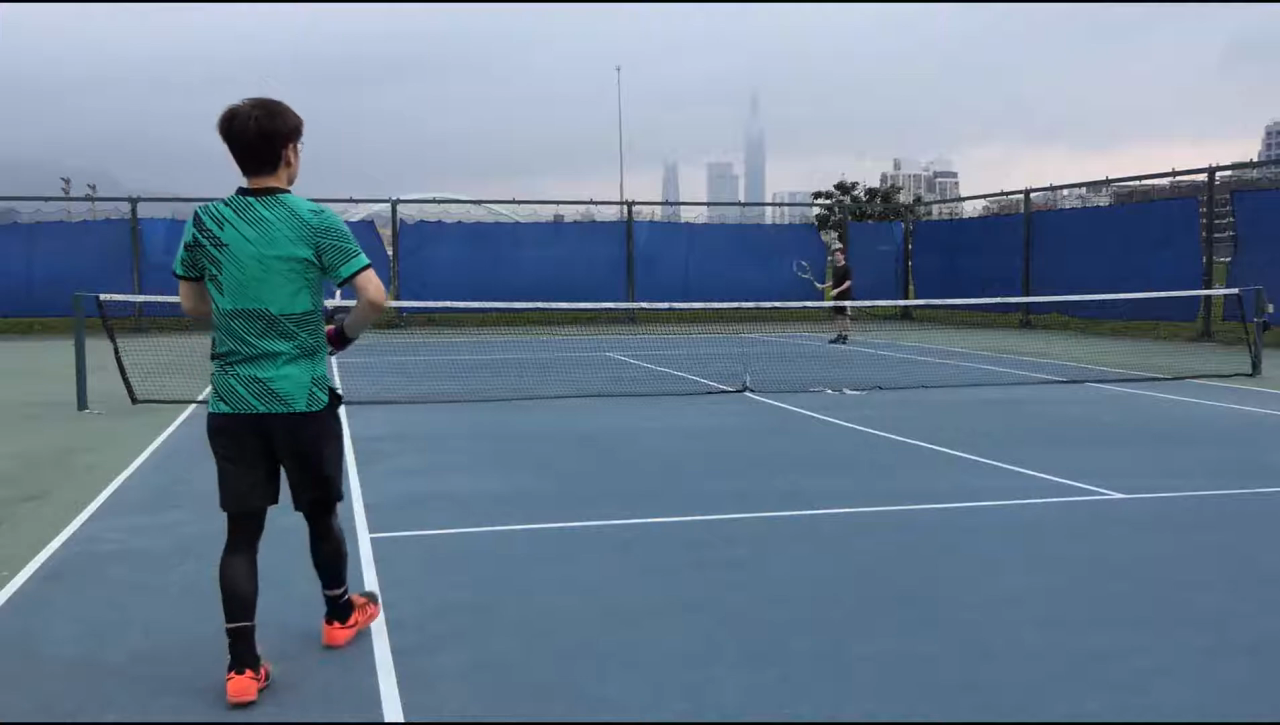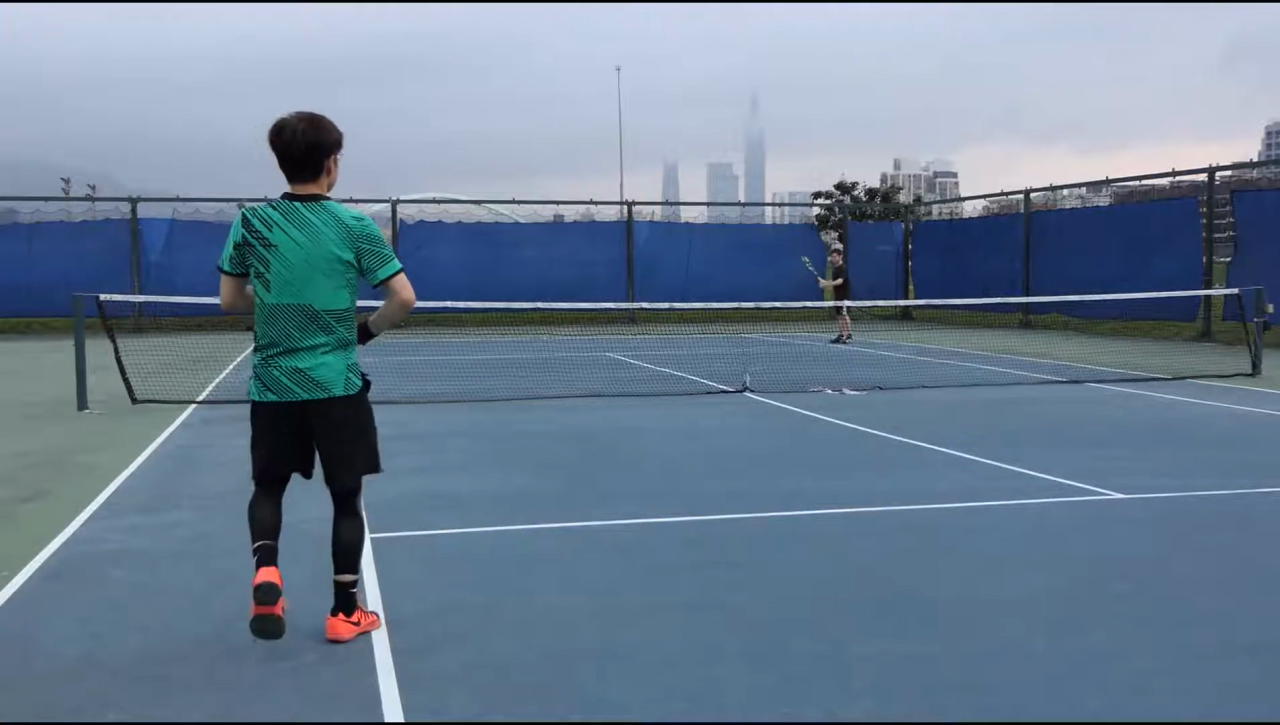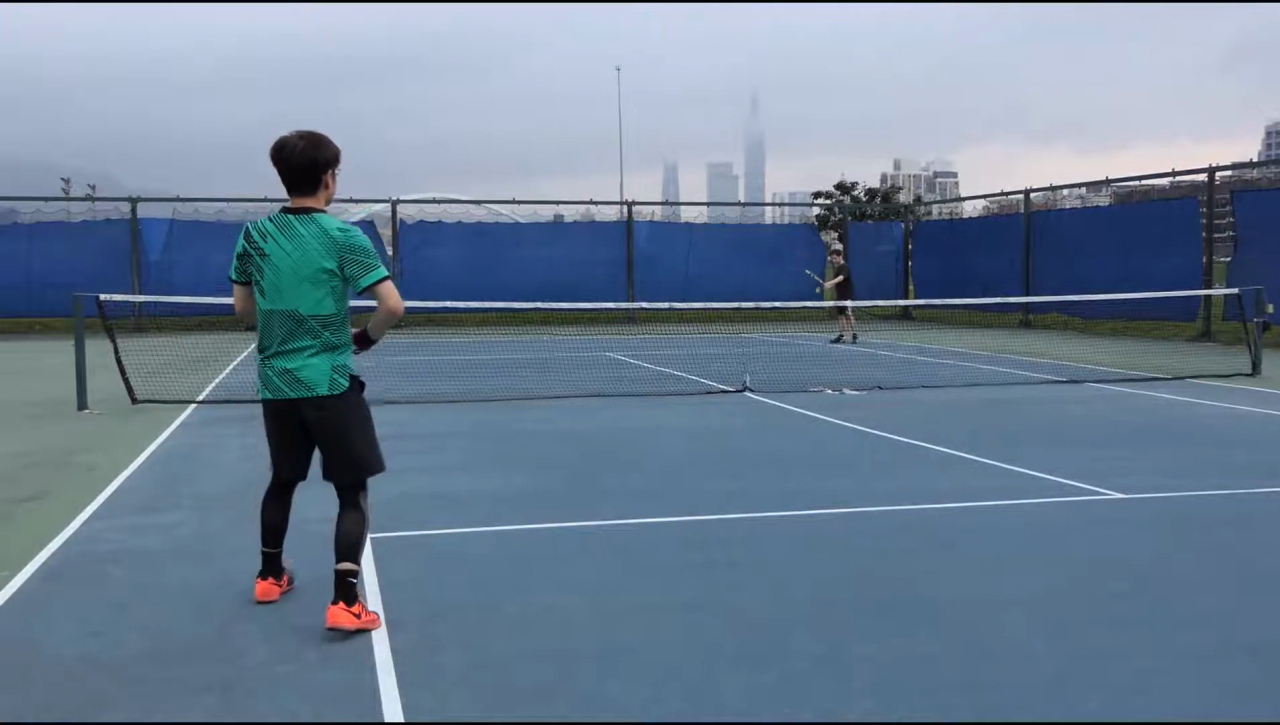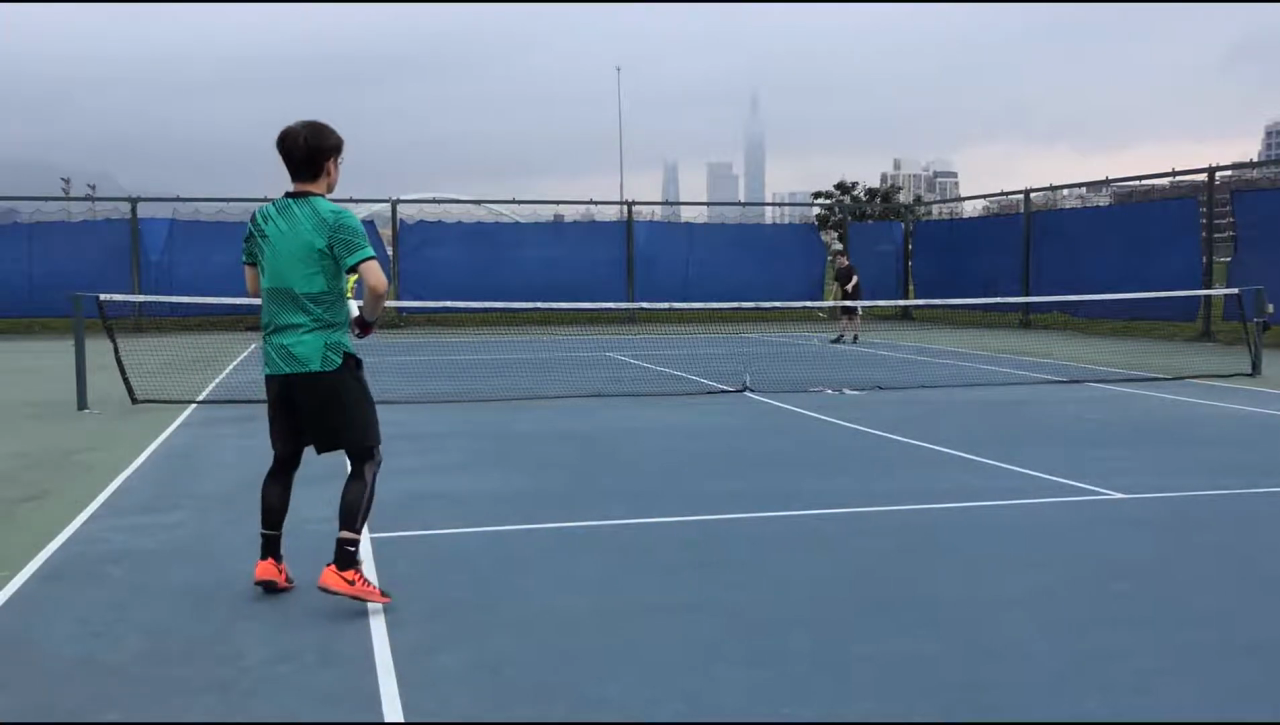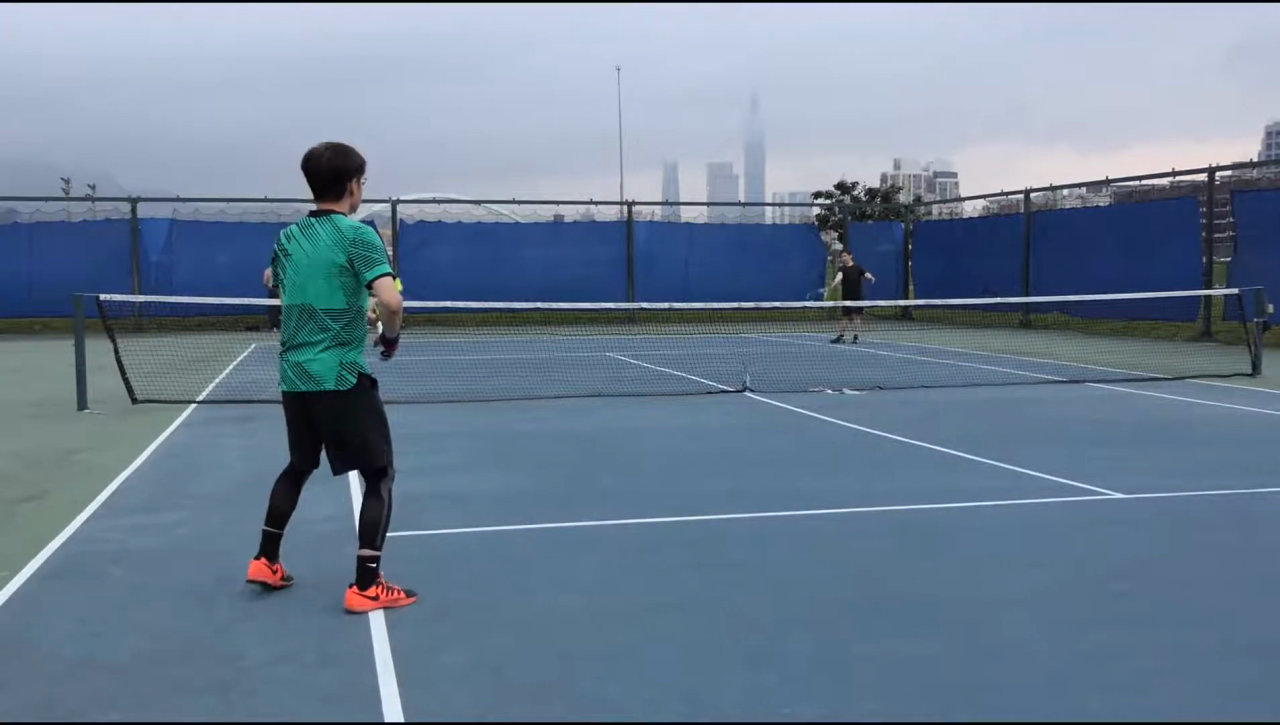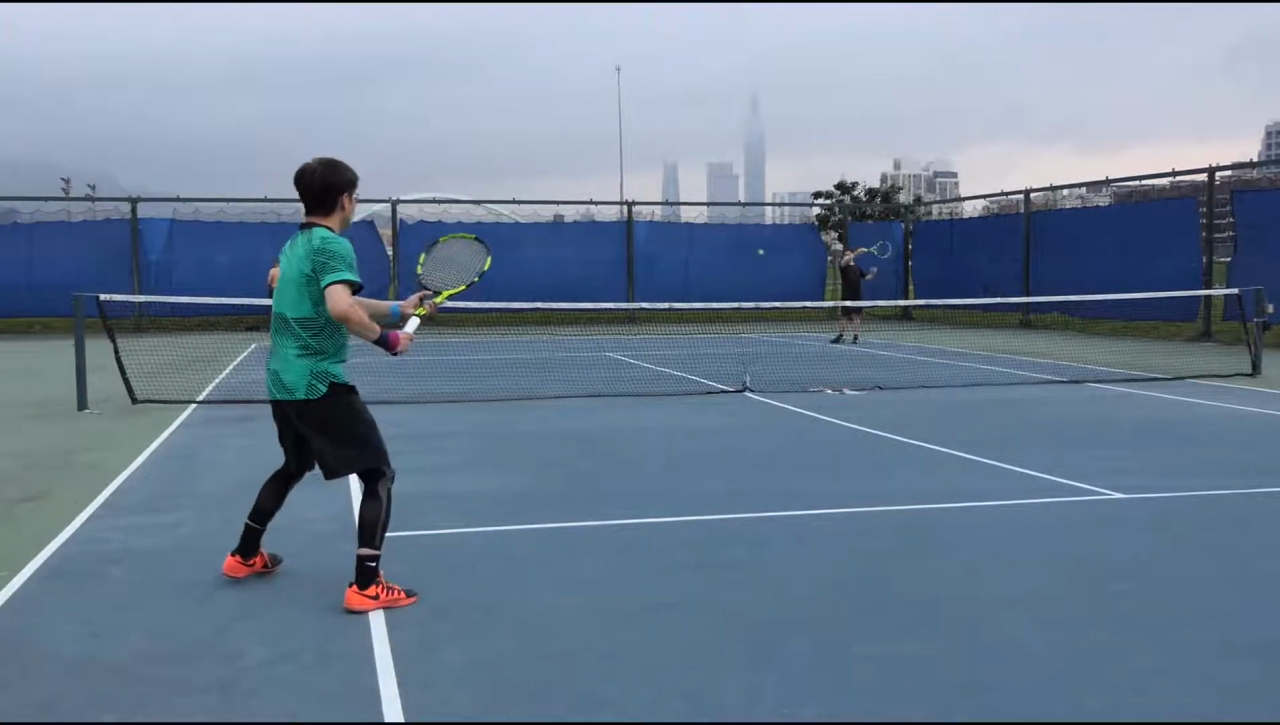
dt=0.3s
person 1, frame 1
left shoulder: (205, 222)
right shoulder: (317, 221)
left elbow: (192, 306)
right elbow: (374, 297)
right wrist: (342, 334)
left hip: (233, 400)
right hip: (303, 396)
left knee: (243, 528)
right knee: (322, 512)
left ankle: (241, 665)
right ankle: (340, 616)
person 1, frame 2
left shoulder: (251, 222)
right shoulder: (355, 226)
left elbow: (231, 300)
right elbow: (405, 299)
right wrist: (368, 329)
left hip: (272, 387)
right hip: (337, 385)
left knee: (268, 486)
right knee: (345, 495)
left ankle: (267, 577)
right ankle: (345, 612)
person 1, frame 3
left shoulder: (255, 235)
right shoulder: (344, 237)
left elbow: (244, 309)
right elbow: (393, 306)
right wrist: (367, 336)
left hip: (277, 384)
right hip: (332, 383)
left knee: (284, 479)
right knee: (353, 492)
left ankle: (270, 576)
right ankle: (344, 600)
person 1, frame 4
left shoulder: (262, 219)
right shoulder: (337, 219)
left elbow: (255, 286)
right elbow: (377, 286)
right wrist: (366, 320)
left hip: (278, 361)
right hip: (327, 360)
left knee: (285, 459)
right knee: (366, 458)
left ankle: (270, 560)
right ankle: (343, 566)
person 1, frame 5
left shoulder: (287, 238)
right shoulder: (358, 236)
right elbow: (391, 301)
right wrist: (389, 337)
left hip: (295, 377)
right hip: (343, 377)
left knee: (298, 465)
right knee: (379, 475)
left ankle: (266, 560)
right ankle: (366, 585)
person 1, frame 6
left shoulder: (294, 246)
right shoulder: (333, 245)
right elbow: (340, 308)
left wrist: (397, 309)
right wrist: (385, 338)
left hip: (283, 384)
right hip: (321, 385)
left knee: (294, 465)
right knee: (378, 474)
left ankle: (245, 555)
right ankle: (366, 585)
